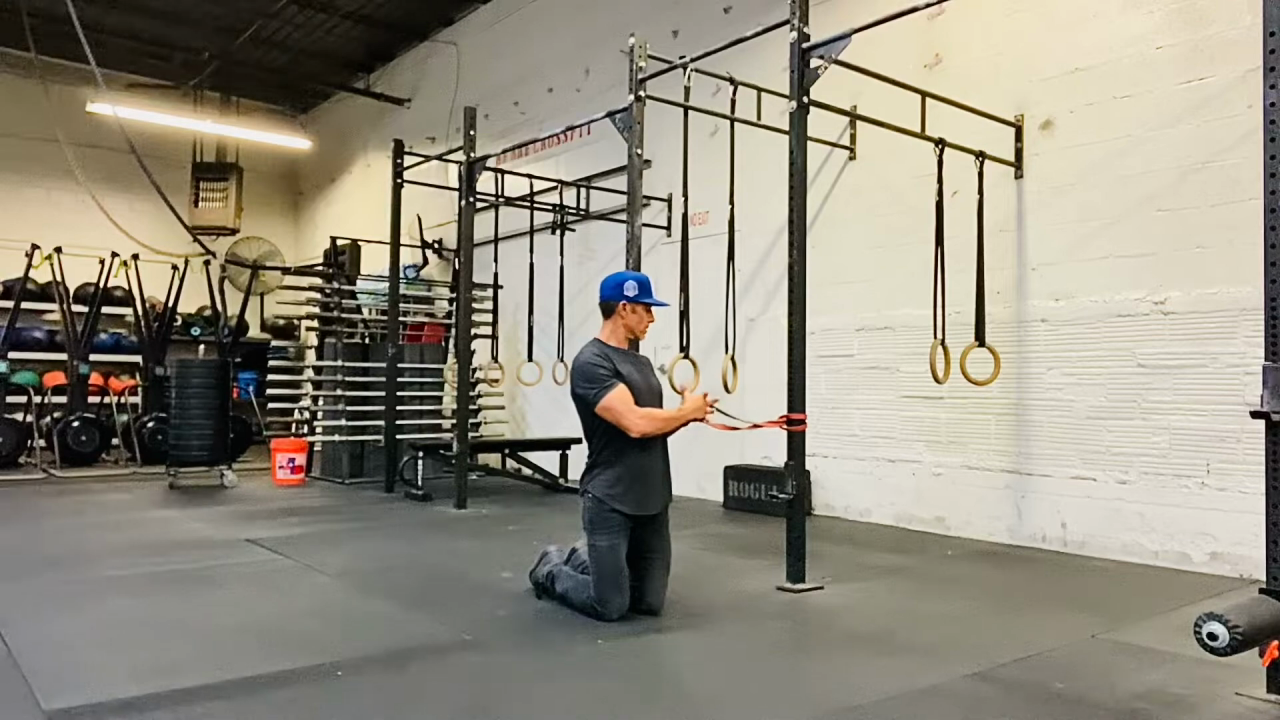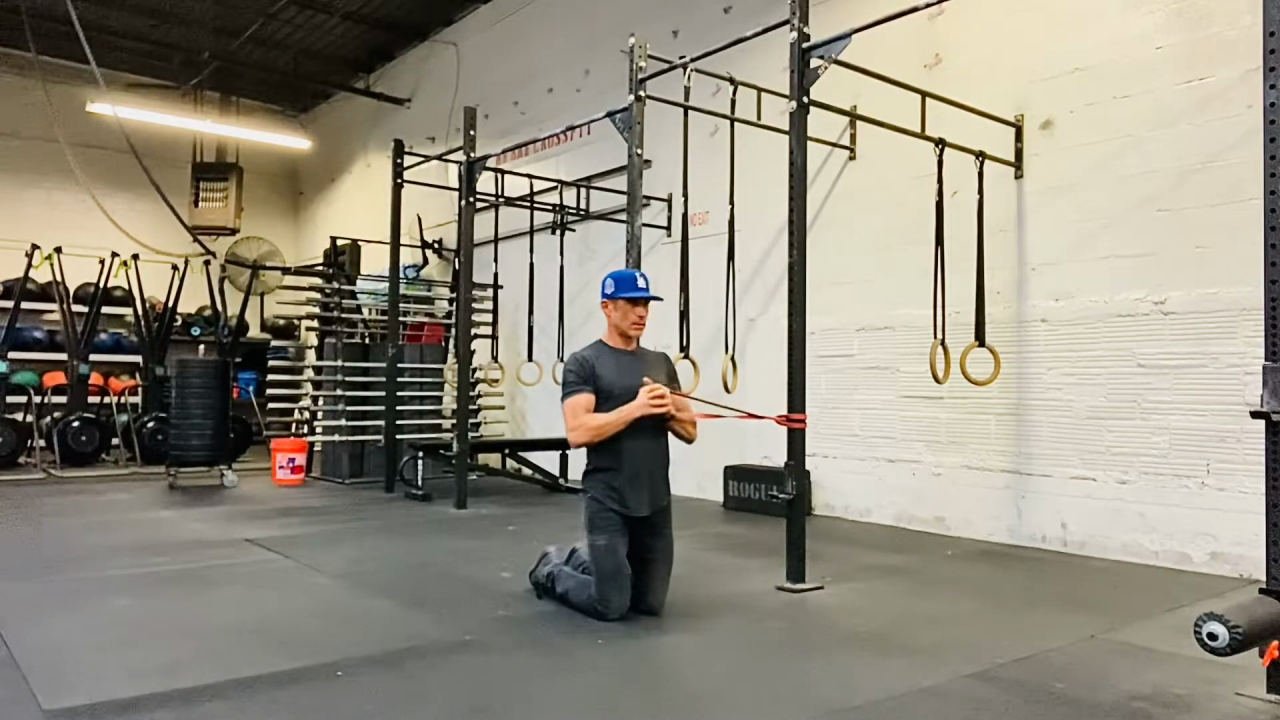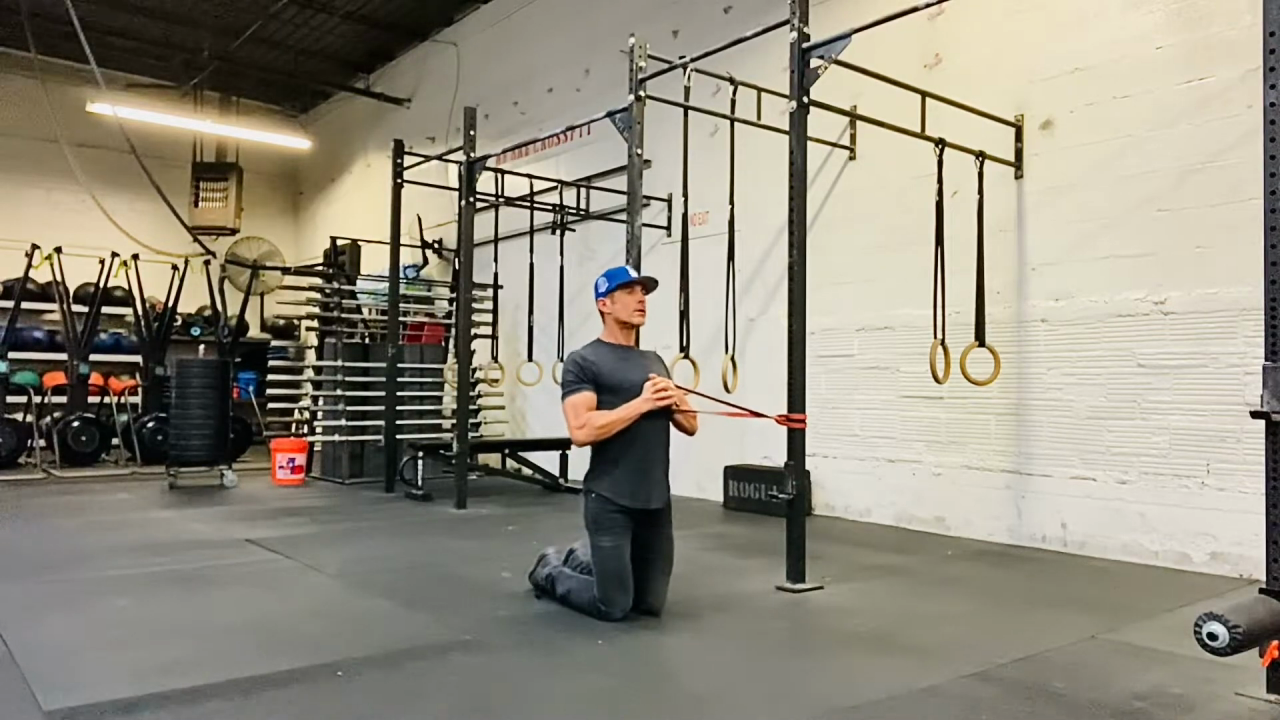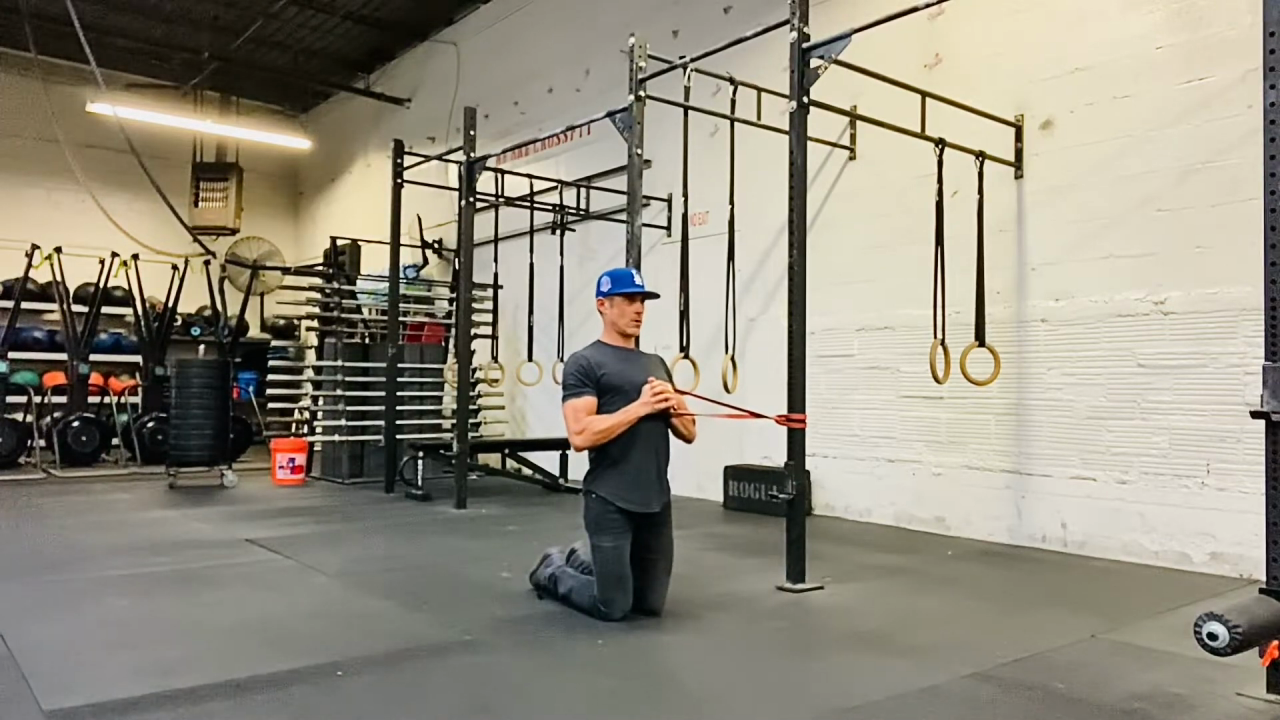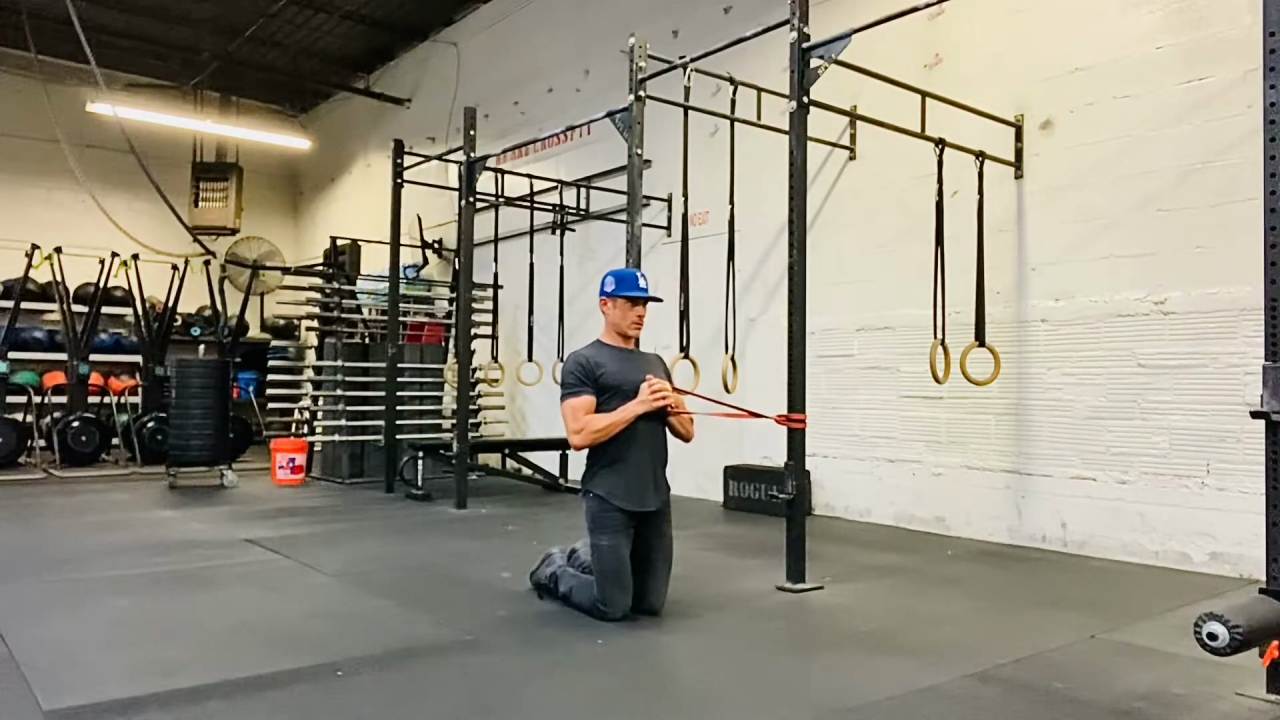
dt=1s
person 1, frame 1
left shoulder: (641, 363)
right shoulder: (591, 363)
right elbow: (636, 424)
left wrist: (689, 414)
right wrist: (688, 410)
left hip: (651, 499)
right hip: (610, 501)
left knee: (649, 603)
right knee: (610, 607)
left ankle: (582, 559)
right ankle: (550, 570)
person 1, frame 2
left shoulder: (661, 363)
right shoulder: (584, 363)
left elbow: (689, 432)
right elbow: (578, 433)
left wrist: (668, 410)
right wrist: (636, 408)
left hip: (655, 501)
right hip: (608, 500)
left knee: (650, 604)
right knee: (611, 607)
left ankle: (584, 559)
right ankle: (550, 571)
person 1, frame 3
left shoulder: (653, 361)
right shoulder: (584, 361)
left elbow: (690, 425)
right elbow: (581, 431)
left wrist: (673, 399)
right wrist: (642, 403)
left hip: (656, 499)
right hip: (610, 500)
left knee: (650, 604)
right knee: (613, 607)
left ankle: (581, 559)
right ankle: (549, 572)
person 1, frame 4
left shoulder: (655, 364)
right shoulder: (584, 363)
left elbow: (688, 433)
right elbow: (580, 435)
left wrist: (673, 405)
right wrist: (640, 406)
left hip: (656, 500)
right hip: (610, 502)
left knee: (650, 605)
right knee: (614, 608)
left ankle: (583, 559)
right ankle: (552, 571)
person 1, frame 5
left shoulder: (655, 363)
right shoulder: (583, 362)
left elbow: (686, 432)
right elbow: (578, 434)
left wrist: (670, 404)
right wrist: (637, 405)
left hip: (655, 499)
right hip: (610, 499)
left knee: (650, 604)
right knee: (614, 607)
left ankle: (584, 558)
right ankle: (553, 571)
